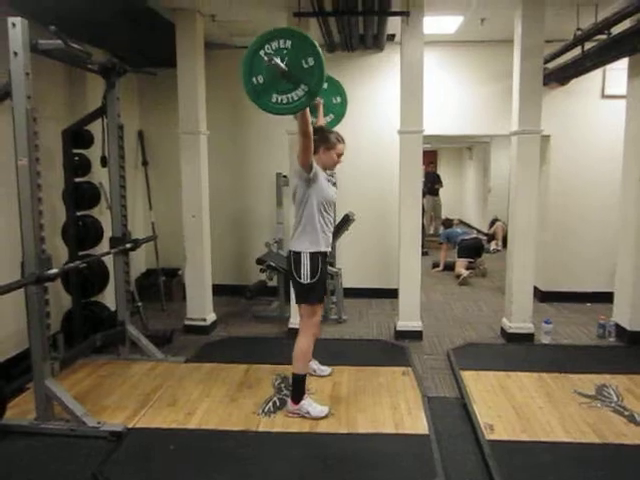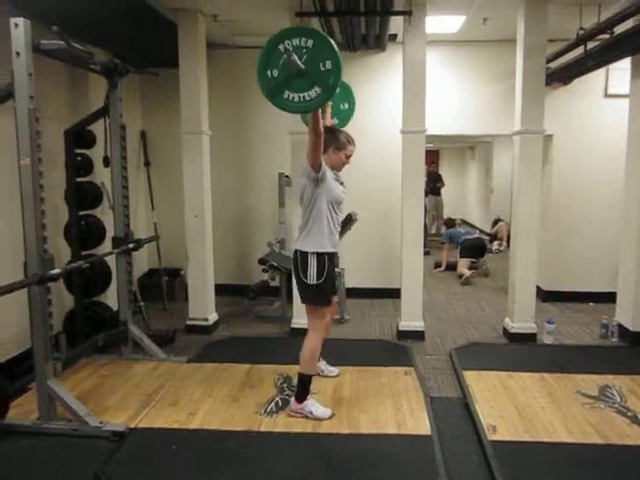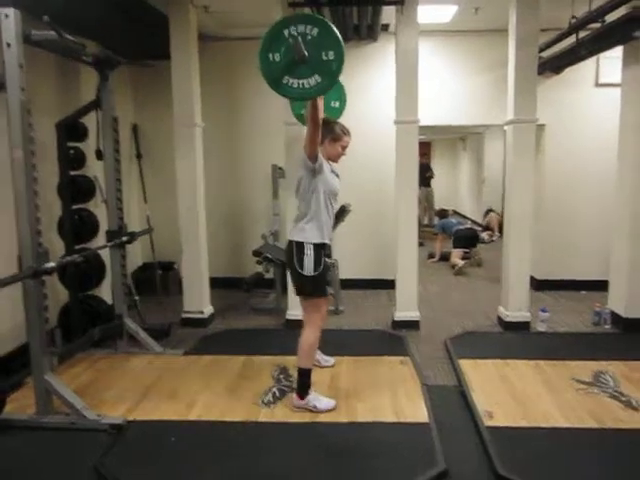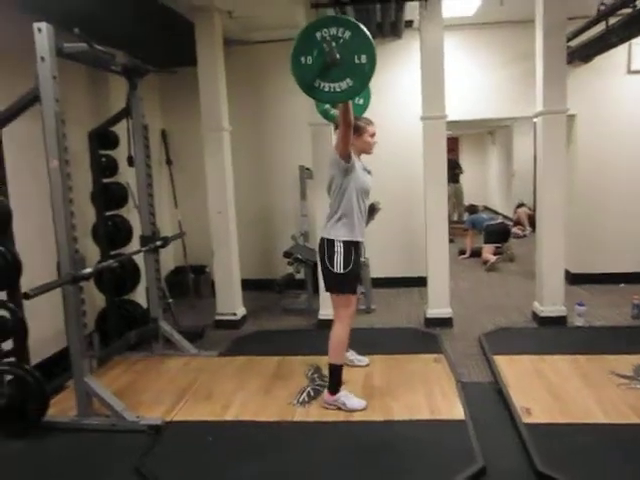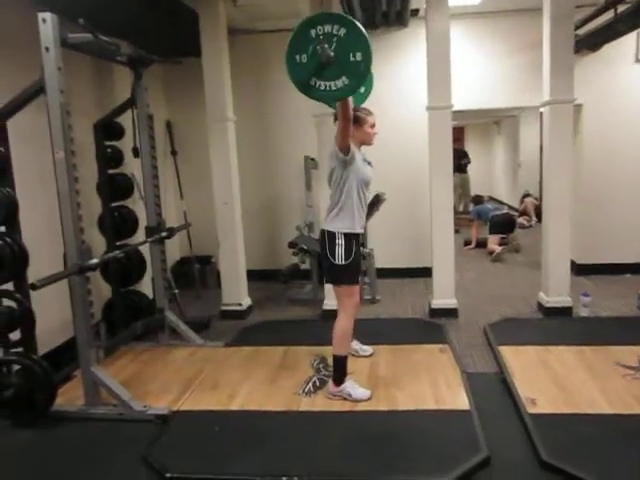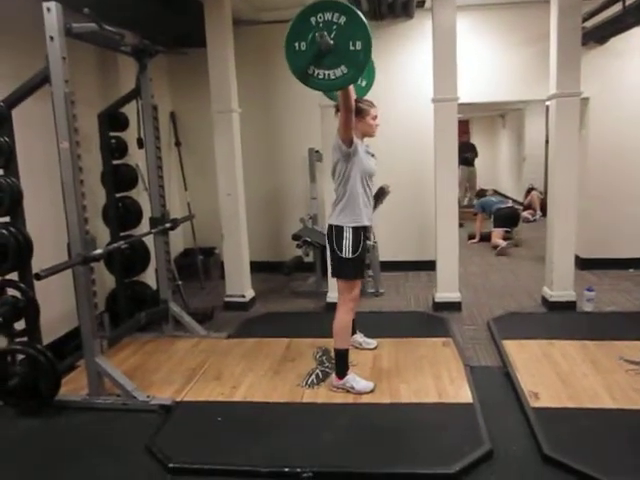
dt=0.5s
person 1, frame 1
left shoulder: (324, 174)
right shoulder: (308, 172)
left elbow: (319, 135)
right elbow: (305, 136)
left wrist: (319, 110)
left hip: (318, 253)
right hip: (305, 255)
left knee: (316, 317)
right knee: (310, 324)
left ankle: (306, 361)
right ankle: (297, 400)
person 1, frame 2
left shoulder: (331, 174)
right shoulder: (317, 171)
left elbow: (327, 134)
right elbow: (316, 135)
left wrist: (327, 109)
left hip: (325, 254)
right hip: (312, 255)
left knee: (329, 314)
right knee: (319, 324)
left ankle: (315, 361)
right ankle: (300, 400)
person 1, frame 3
left shoulder: (326, 166)
right shoulder: (313, 163)
left elbow: (320, 127)
right elbow: (314, 126)
left wrist: (320, 99)
right wrist: (312, 97)
left hip: (315, 245)
right hip: (306, 247)
left knee: (317, 309)
right knee: (315, 317)
left ankle: (311, 354)
right ankle: (302, 394)
person 1, frame 4
left shoulder: (357, 163)
right shoulder: (344, 160)
left elbow: (347, 127)
right elbow: (346, 125)
left wrist: (347, 96)
right wrist: (344, 97)
left hip: (349, 243)
right hip: (338, 244)
left knee: (349, 307)
right knee: (345, 314)
left ankle: (343, 351)
right ankle: (334, 392)
person 1, frame 5
left shoulder: (357, 154)
right shoulder: (344, 152)
left elbow: (349, 116)
right elbow: (345, 117)
left hip: (349, 234)
right hip: (339, 236)
left knee: (350, 299)
right knee: (349, 305)
left ankle: (347, 342)
right ankle: (339, 382)
person 1, frame 6
left shoulder: (360, 146)
right shoulder: (346, 145)
left elbow: (352, 109)
right elbow: (346, 109)
left wrist: (353, 83)
left hip: (356, 227)
right hip: (346, 229)
left knee: (354, 292)
right knee: (348, 299)
left ankle: (351, 334)
right ankle: (341, 375)
